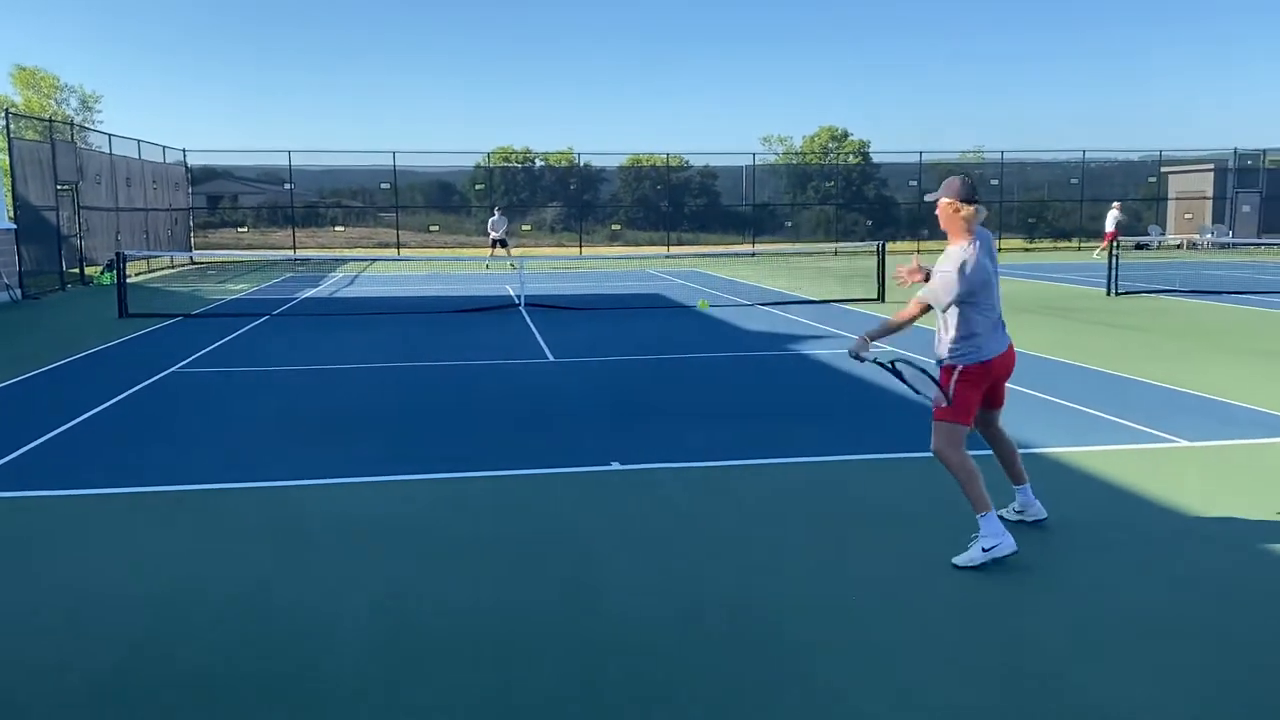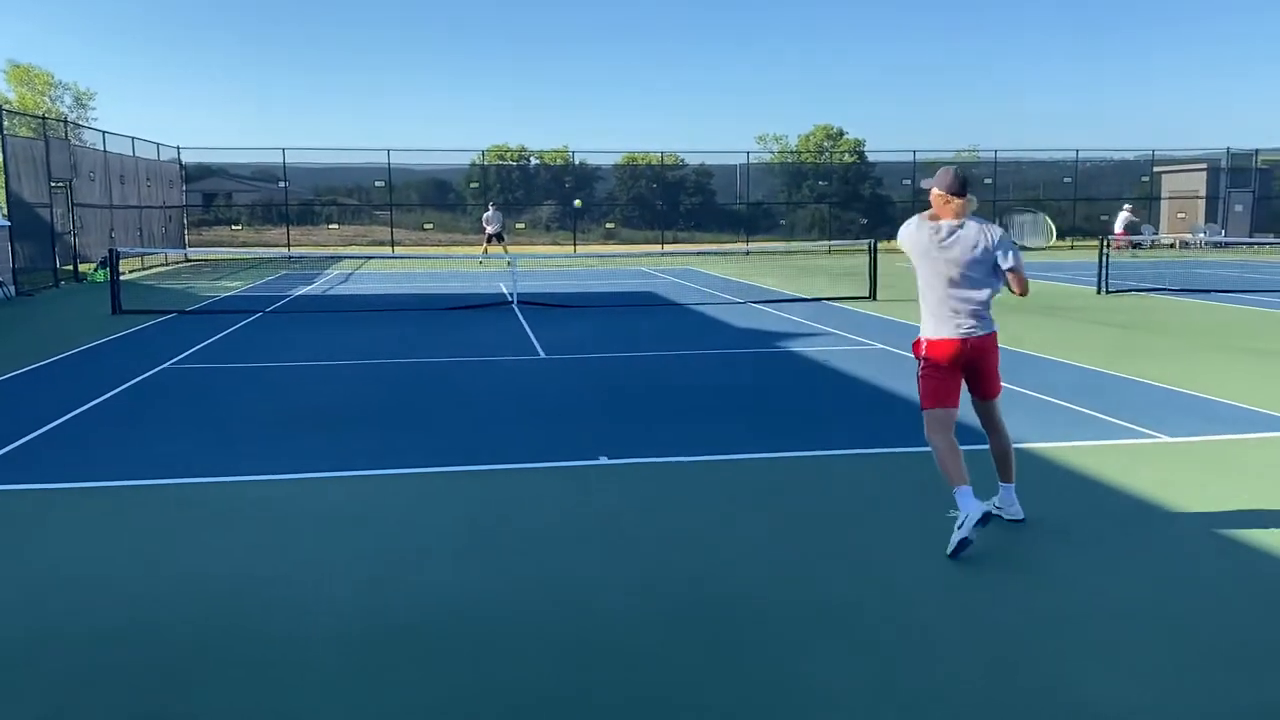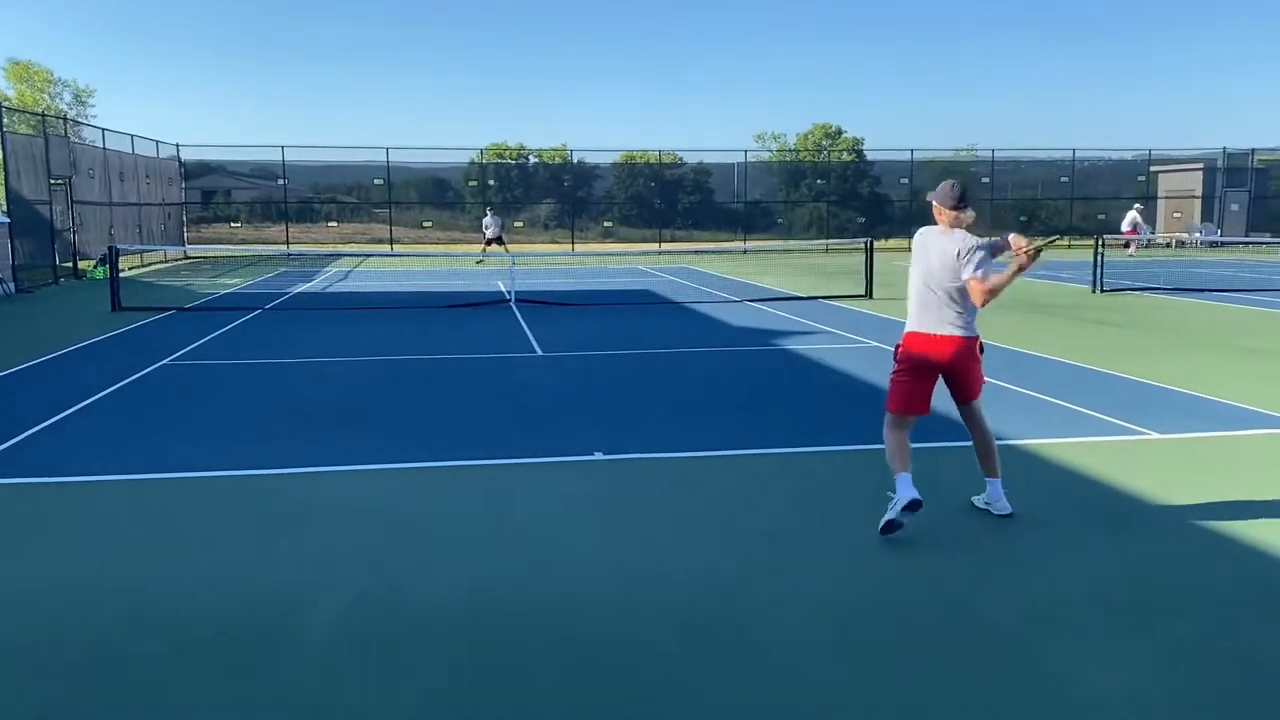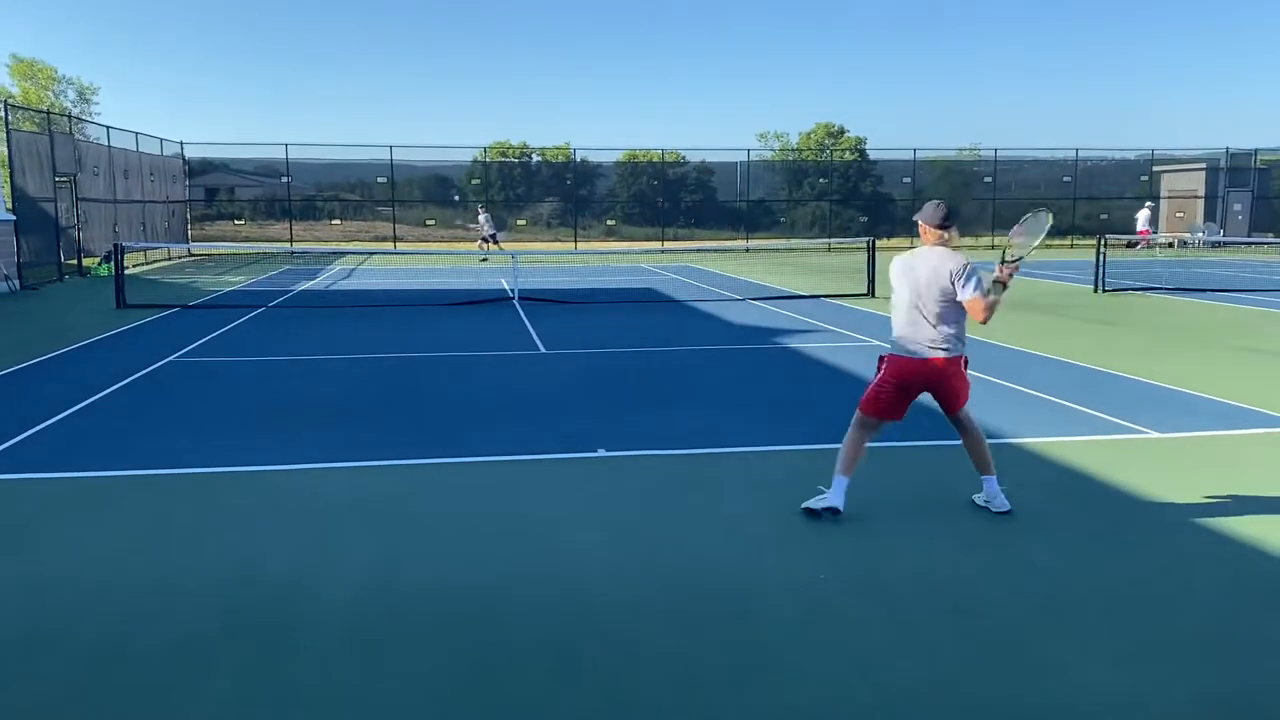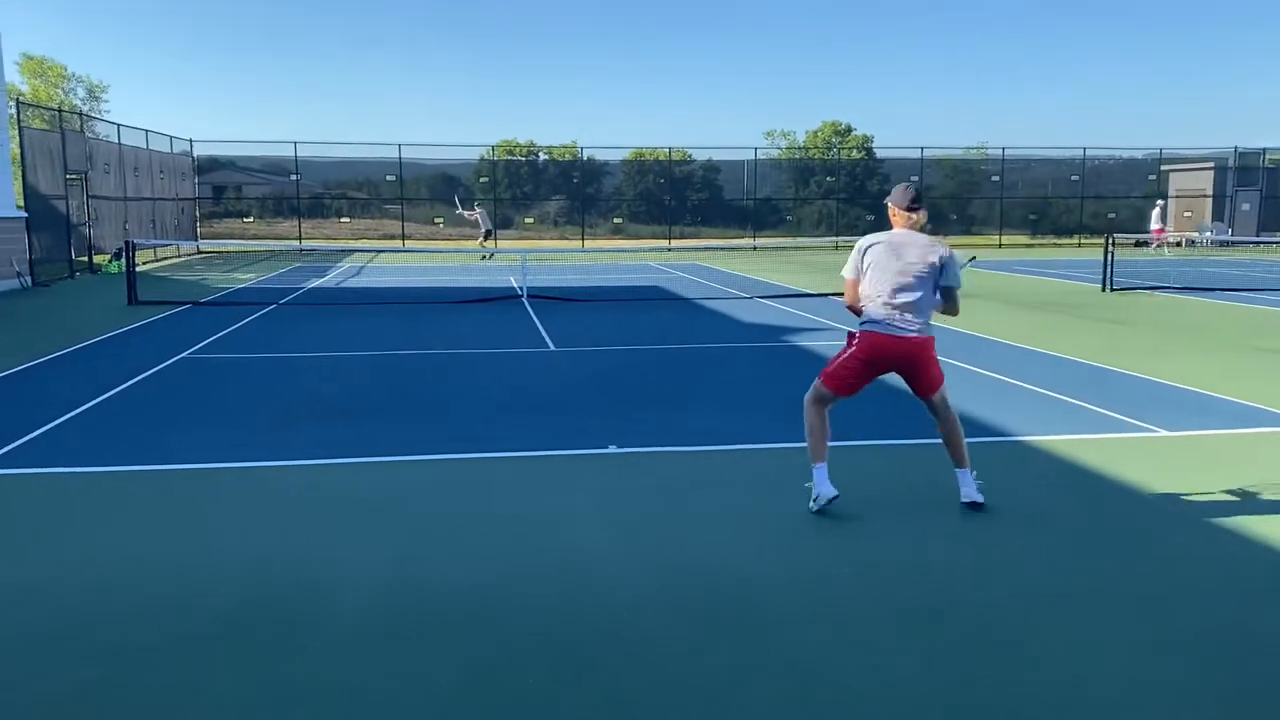
dt=0.2s
person 1, frame 1
left shoulder: (957, 262)
right shoulder: (981, 242)
left elbow: (914, 311)
left wrist: (869, 337)
right wrist: (924, 272)
left hip: (965, 363)
right hip: (998, 355)
left knee: (946, 447)
right knee: (990, 428)
left ankle: (993, 535)
right ankle: (1028, 502)
person 1, frame 2
left shoulder: (912, 231)
right shoulder: (990, 234)
right elbow: (1021, 288)
right wrist: (1008, 266)
left hip: (938, 344)
right hip: (982, 340)
left knee: (939, 431)
right knee: (991, 419)
left ankle: (969, 506)
right ankle: (1008, 499)
person 1, frame 3
left shoulder: (922, 237)
right shoulder: (972, 244)
right elbow: (980, 297)
left wrist: (1007, 244)
right wrist: (1018, 265)
left hip: (917, 344)
right hip: (961, 346)
left knee: (895, 427)
right knee: (974, 419)
left ankle: (904, 491)
right ankle: (995, 495)
person 1, frame 4
left shoulder: (900, 263)
right shoulder: (961, 264)
right elbow: (980, 315)
right wrist: (999, 288)
left hip: (901, 361)
right hip: (946, 364)
left knee: (860, 429)
right knee: (964, 422)
left ankle: (835, 493)
right ankle: (993, 492)
person 1, frame 5
left shoulder: (867, 244)
right shoulder: (941, 252)
left elbow: (851, 302)
right elbow: (953, 308)
left hip: (872, 342)
right hip: (917, 346)
left knee: (815, 401)
right knee: (941, 409)
left ankle: (821, 481)
right ankle: (968, 486)
